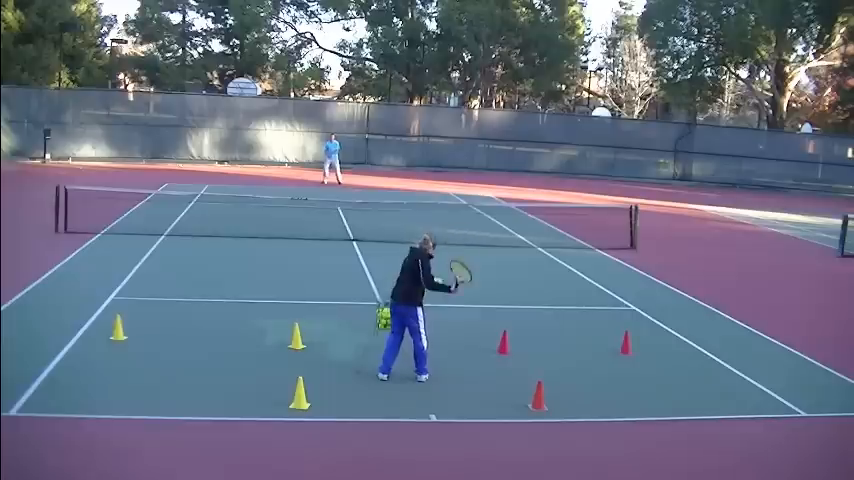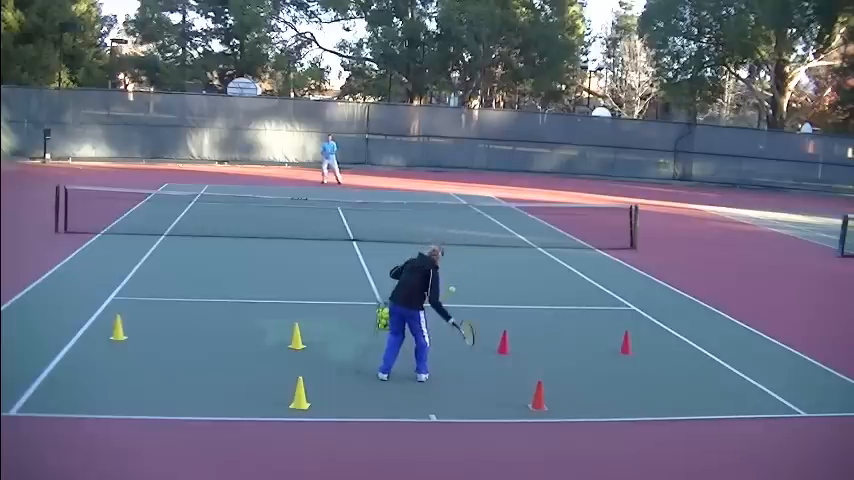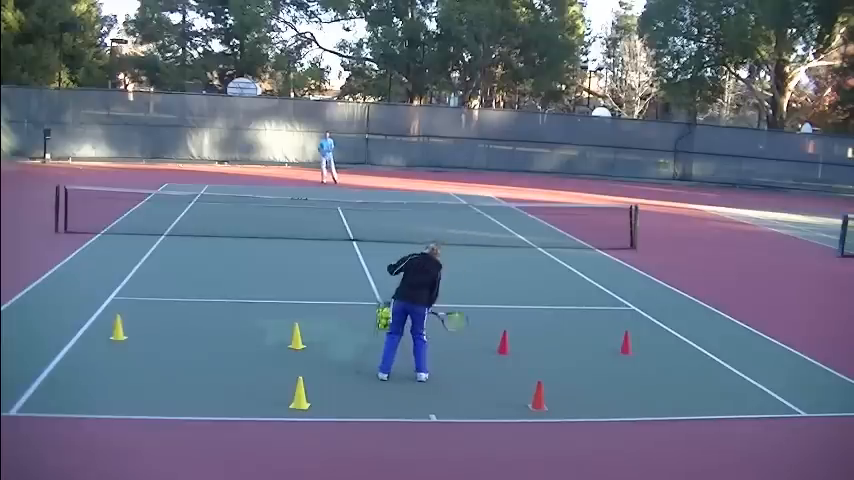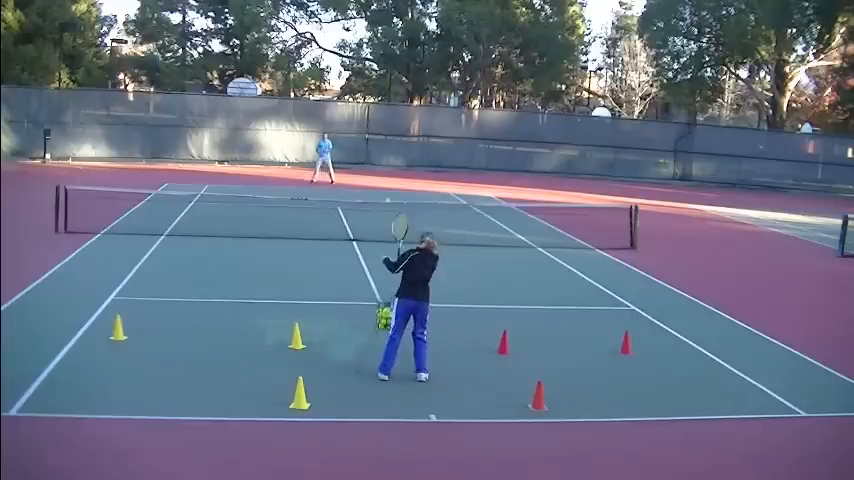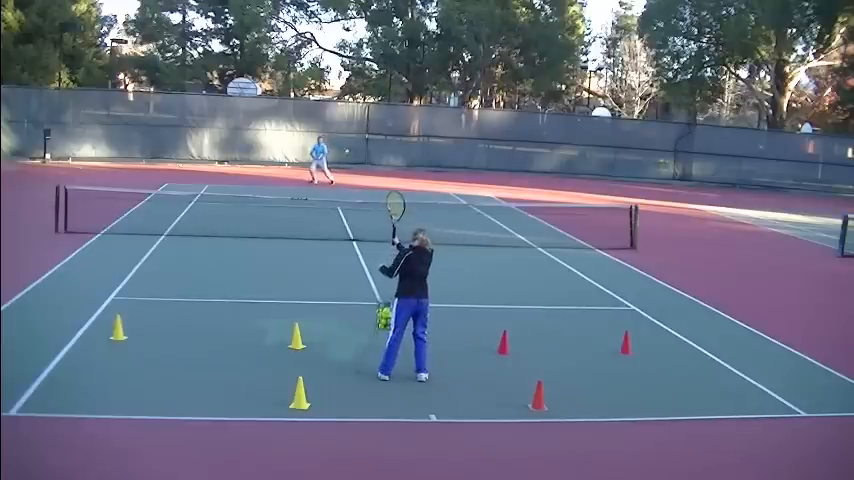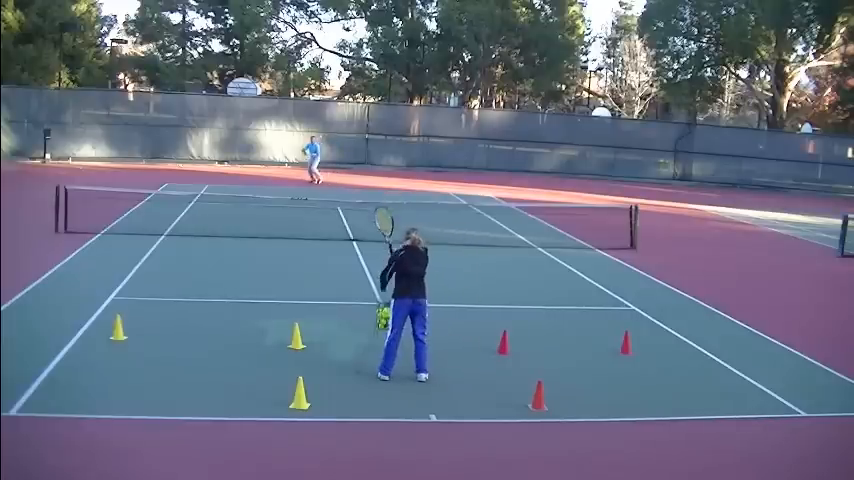
dt=0.2s
person 1, frame 1
left shoulder: (412, 256)
right shoulder: (422, 259)
right elbow: (429, 284)
right wrist: (449, 288)
left hip: (396, 301)
right hip: (411, 304)
left knee: (395, 335)
right knee: (419, 338)
left ankle: (384, 371)
right ankle: (421, 373)
person 1, frame 2
left shoulder: (412, 261)
right shoulder: (432, 271)
left elbow: (393, 274)
right elbow: (433, 300)
right wrist: (448, 318)
left hip: (395, 302)
right hip: (413, 307)
left knee: (395, 336)
right knee: (422, 339)
left ankle: (384, 371)
right ankle: (422, 372)
person 1, frame 3
left shoulder: (413, 258)
right shoulder: (436, 270)
left elbow: (393, 270)
right elbow: (433, 295)
left wrist: (391, 266)
right wrist: (427, 306)
left hip: (400, 301)
right hip: (418, 305)
left knee: (394, 335)
right knee: (420, 337)
left ankle: (384, 371)
right ankle: (421, 372)
person 1, frame 4
left shoulder: (412, 254)
right shoulder: (433, 261)
left elbow: (395, 268)
left wrist: (386, 260)
left hip: (404, 299)
right hip: (423, 301)
left knee: (395, 334)
right knee: (420, 336)
left ankle: (384, 372)
right ankle: (421, 372)
person 1, frame 5
left shoulder: (407, 253)
right shoulder: (428, 255)
left elbow: (392, 272)
left wrist: (383, 268)
right wrist: (399, 245)
left hip: (404, 299)
right hip: (422, 299)
left knee: (395, 335)
right knee: (421, 335)
left ankle: (385, 371)
right ankle: (422, 372)
person 1, frame 6
left shoulder: (399, 254)
right shoulder: (424, 255)
left elbow: (386, 275)
left wrist: (383, 285)
left hip: (401, 299)
right hip: (420, 299)
left knee: (393, 335)
right knee: (420, 336)
left ankle: (385, 372)
right ankle: (422, 372)
